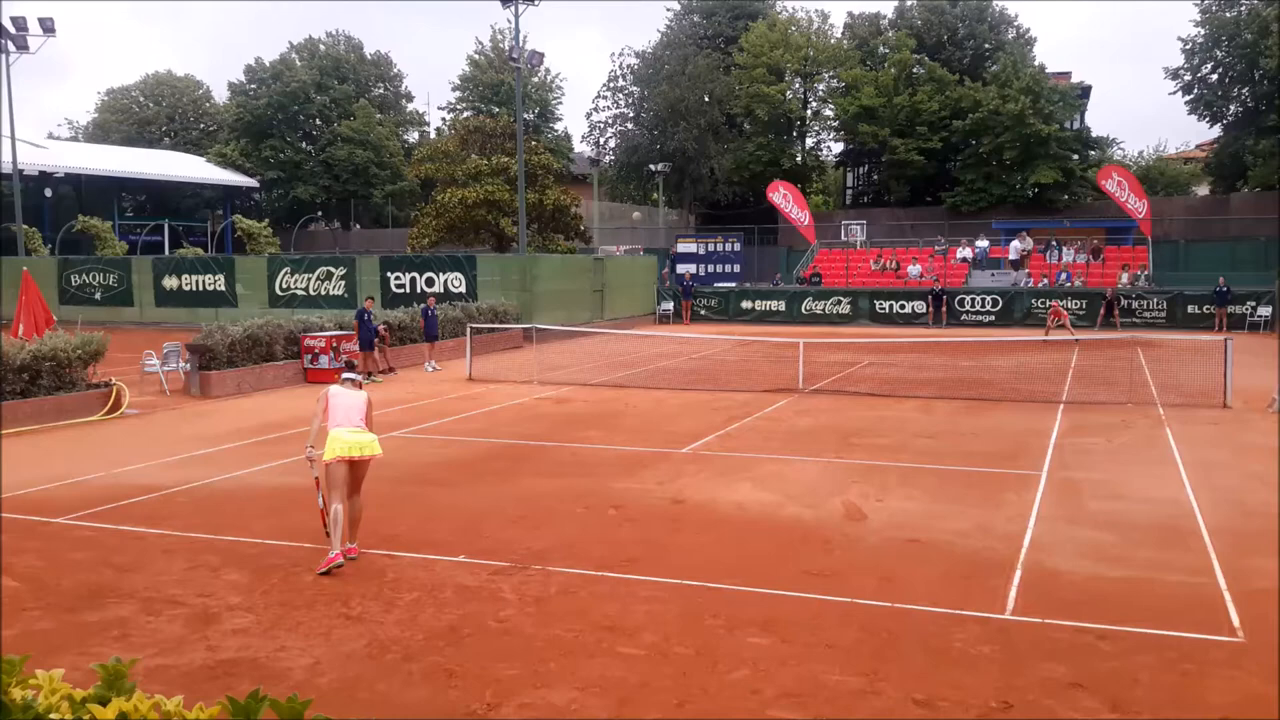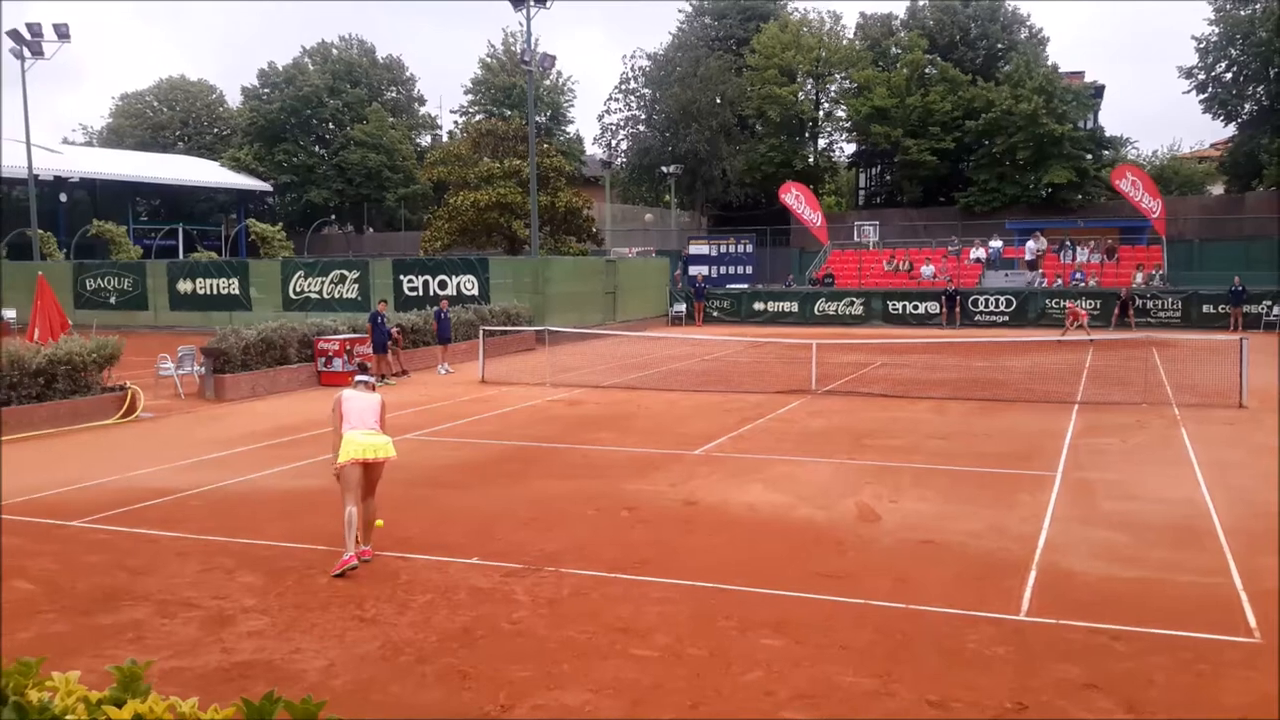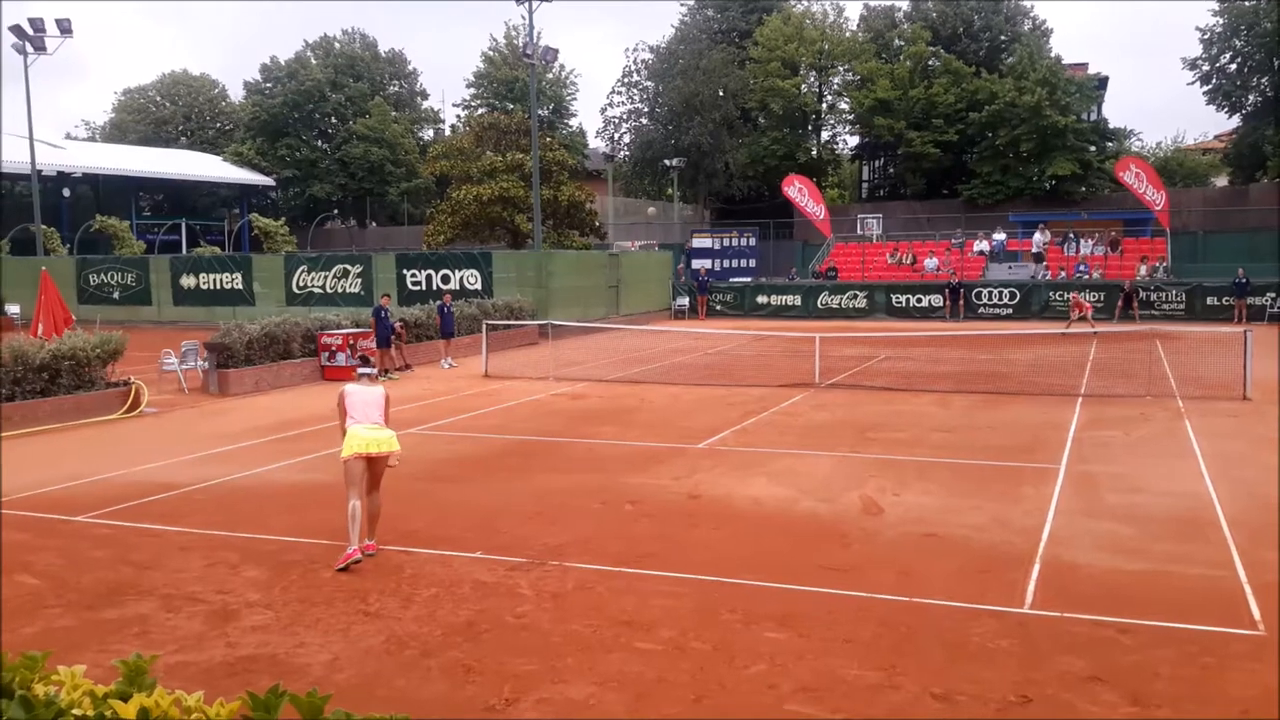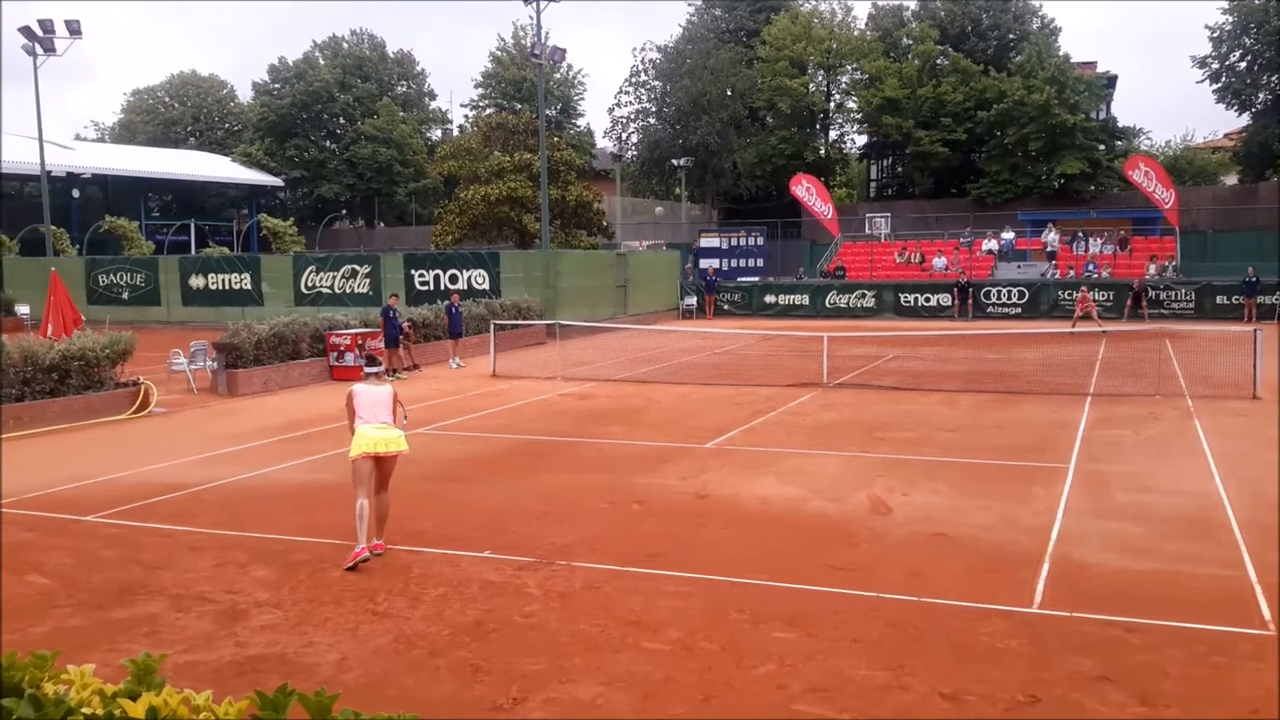
dt=0.3s
person 1, frame 1
left shoulder: (329, 391)
right shoulder: (365, 396)
left elbow: (317, 418)
left wrist: (310, 446)
left hip: (339, 440)
right hip: (364, 441)
left knee: (336, 499)
right knee: (354, 495)
left ankle: (336, 552)
right ankle: (352, 546)
person 1, frame 2
left shoulder: (342, 396)
right shoulder: (378, 399)
left elbow: (337, 429)
left wrist: (335, 461)
left hip: (353, 443)
right hip: (379, 443)
left knee: (350, 501)
right knee: (368, 497)
left ankle: (350, 554)
right ankle: (366, 548)
person 1, frame 3
left shoulder: (345, 390)
right shoulder: (382, 391)
left elbow: (343, 425)
left wrist: (351, 442)
right wrist: (382, 456)
left hip: (357, 437)
right hip: (382, 437)
left knee: (354, 495)
right knee: (373, 491)
left ankle: (354, 548)
right ankle: (370, 542)
person 1, frame 4
left shoulder: (353, 391)
right shoulder: (390, 390)
left elbow: (352, 425)
left hip: (365, 437)
right hip: (390, 436)
left knee: (362, 495)
right knee: (381, 491)
left ankle: (361, 546)
right ankle: (378, 542)
